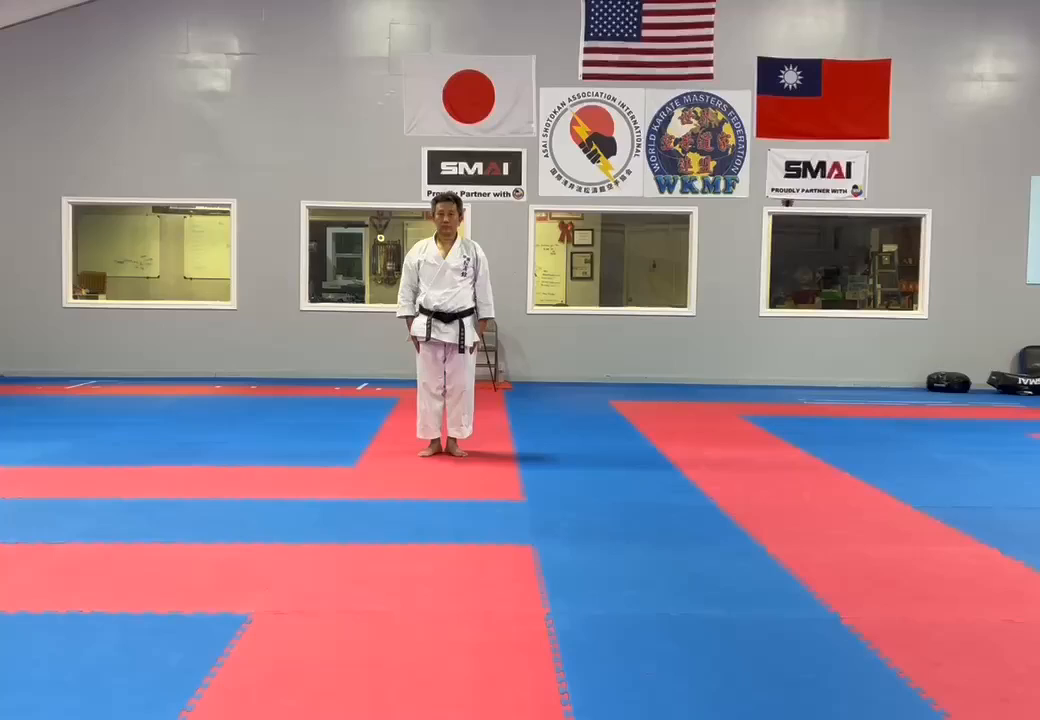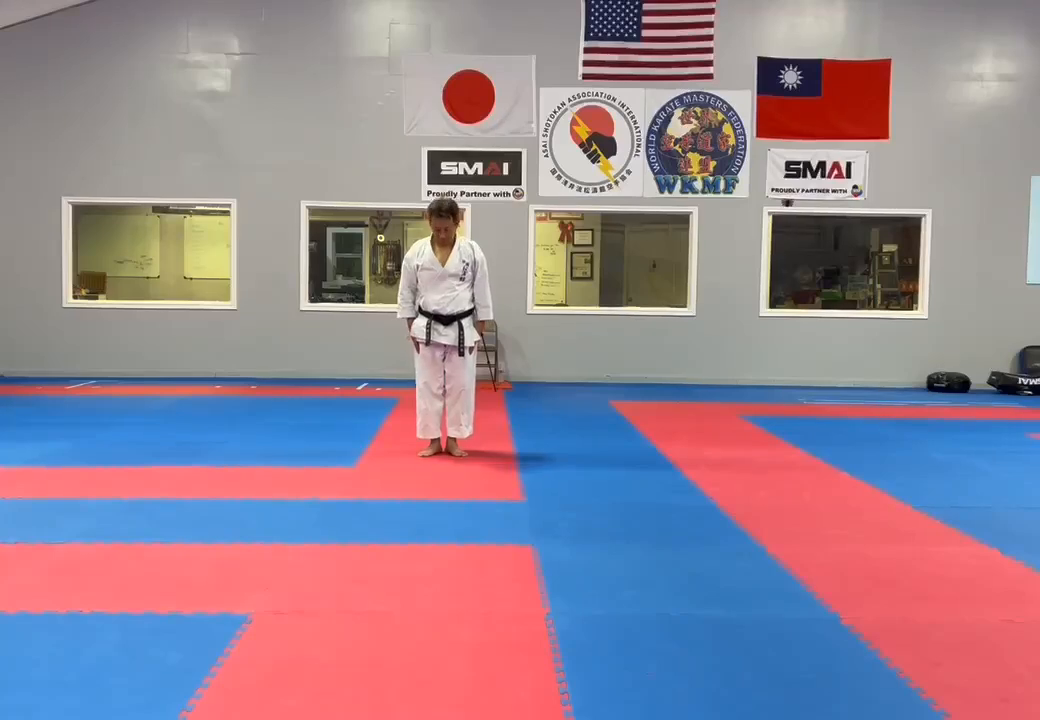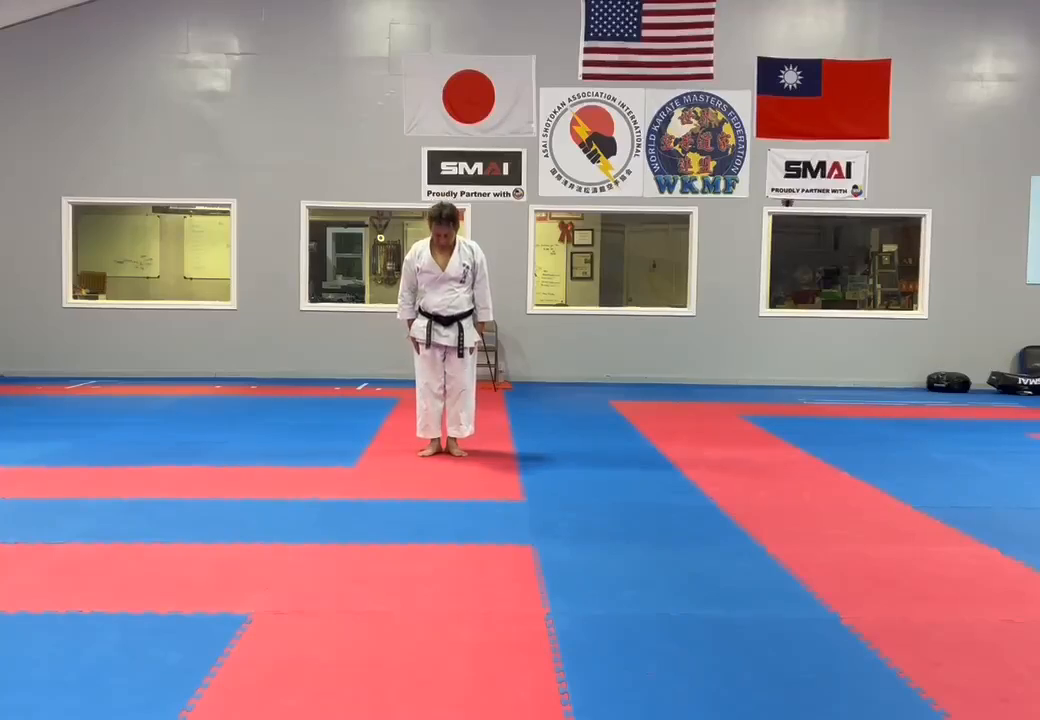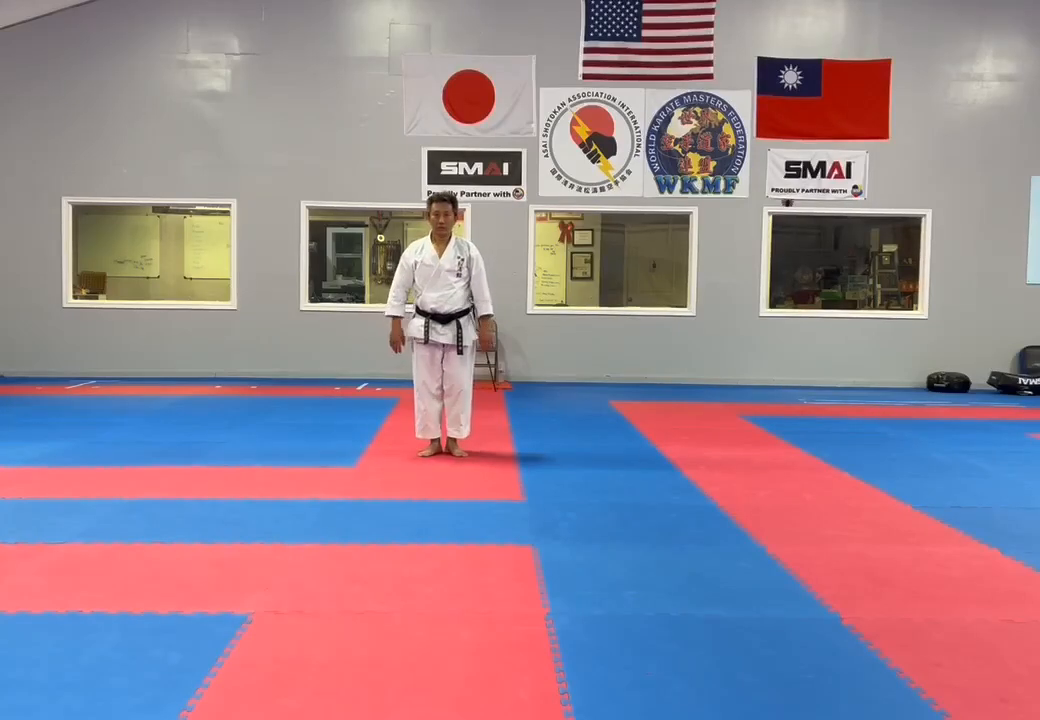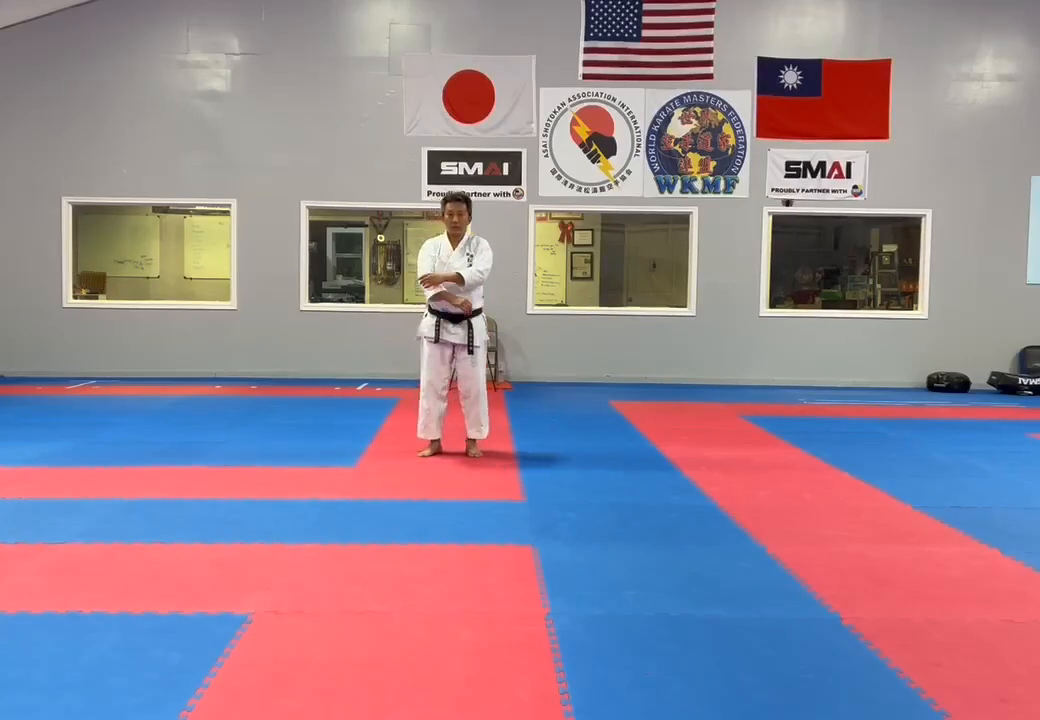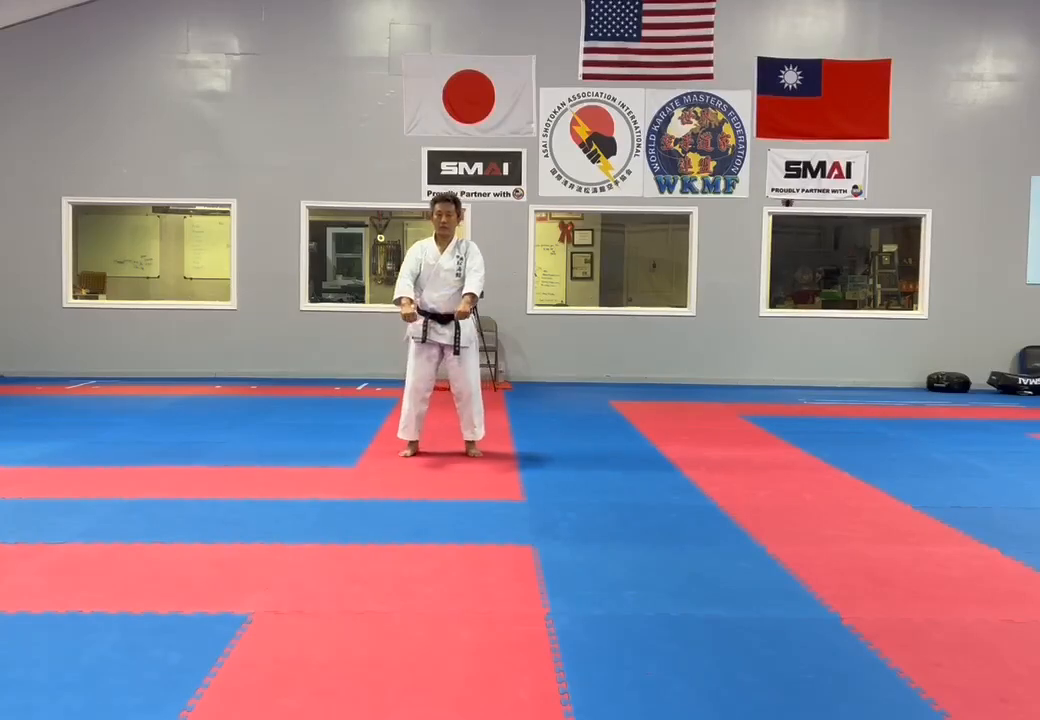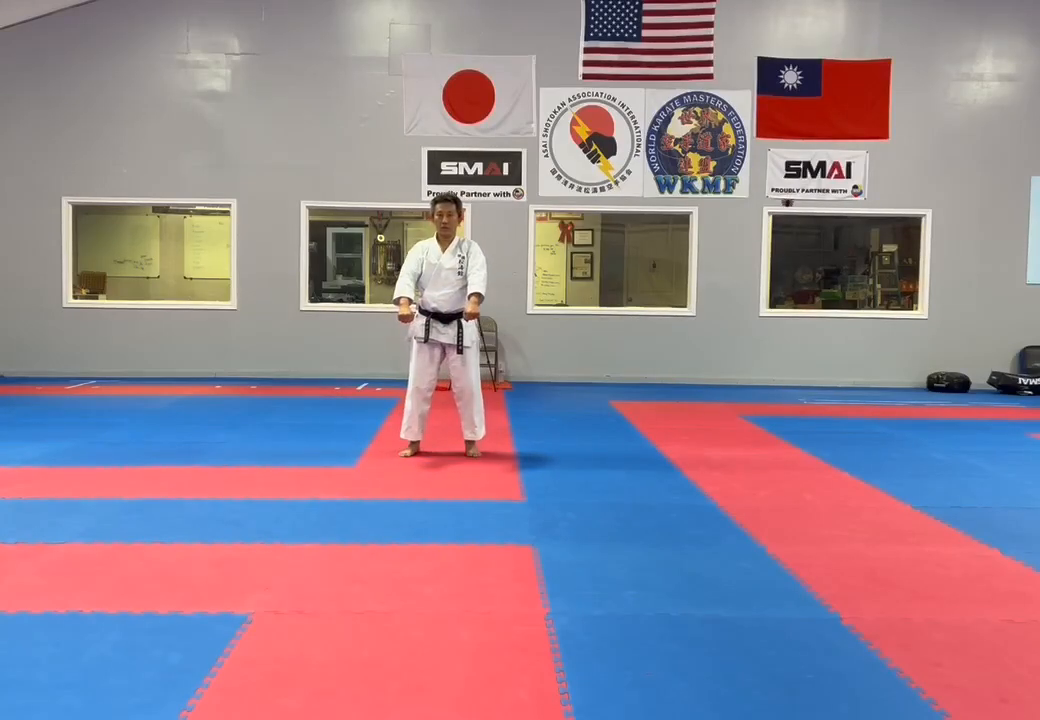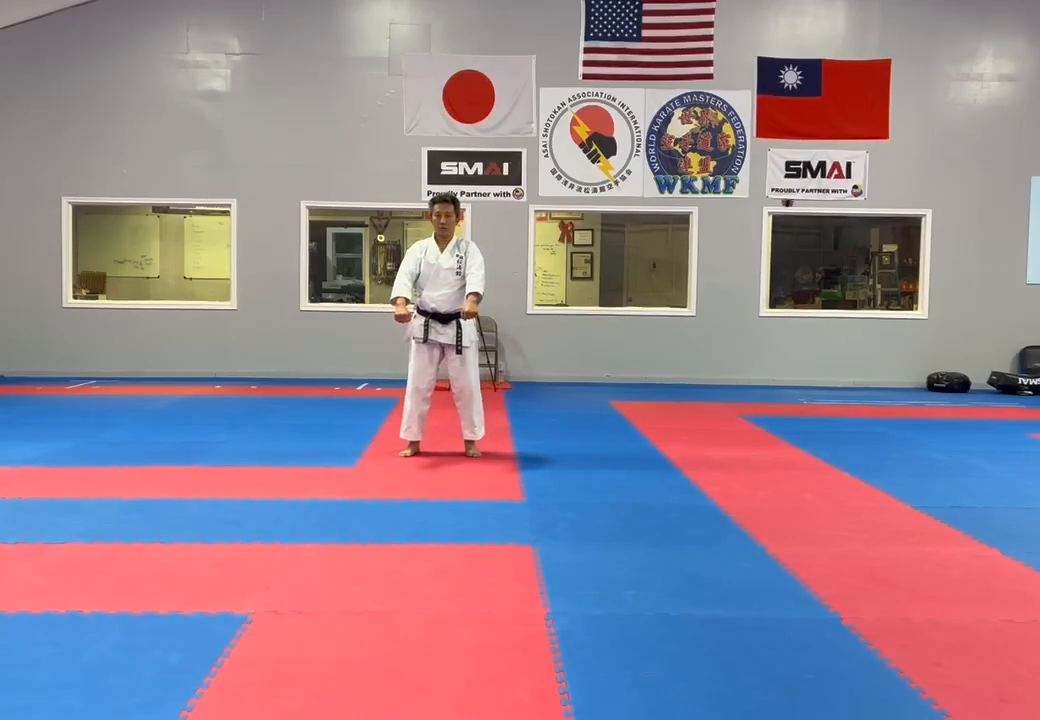
dt=0.7s
person 1, frame 1
left shoulder: (473, 251)
right shoulder: (419, 251)
left elbow: (483, 292)
right elbow: (407, 291)
left wrist: (480, 330)
right wrist: (412, 327)
left hip: (462, 327)
right hip: (428, 327)
left knee: (460, 385)
right knee: (429, 384)
left ankle: (453, 440)
right ankle: (433, 440)
person 1, frame 2
left shoulder: (472, 251)
right shoulder: (417, 251)
left elbow: (482, 292)
right elbow: (406, 292)
left wrist: (478, 330)
right wrist: (412, 328)
left hip: (461, 328)
right hip: (427, 328)
left knee: (460, 385)
right knee: (428, 384)
left ankle: (453, 440)
right ankle: (433, 440)
person 1, frame 3
left shoulder: (472, 252)
right shoulder: (417, 253)
left elbow: (482, 293)
right elbow: (407, 293)
left wrist: (479, 330)
right wrist: (411, 328)
left hip: (461, 329)
right hip: (427, 328)
left knee: (460, 385)
right knee: (429, 384)
left ankle: (453, 439)
right ankle: (433, 439)
person 1, frame 4
left shoulder: (468, 250)
right shoulder: (415, 250)
left elbow: (480, 289)
right elbow: (399, 289)
left wrist: (485, 327)
right wrist: (396, 326)
left hip: (459, 326)
right hip: (425, 327)
left knee: (459, 385)
right knee: (427, 385)
left ankle: (454, 440)
right ankle: (433, 440)
person 1, frame 5
left shoulder: (480, 245)
right shoulder: (431, 246)
left elbow: (478, 273)
right elbow: (426, 279)
left wrist: (444, 277)
right wrist: (454, 300)
left hip: (470, 326)
right hip: (437, 324)
left knee: (473, 385)
right knee: (433, 384)
left ankle: (473, 440)
right ankle: (434, 440)
person 1, frame 6
left shoulder: (469, 249)
right shoulder: (419, 249)
left elbow: (475, 279)
right elbow: (406, 279)
left wrist: (467, 303)
right wrist: (406, 304)
left hip: (459, 326)
right hip: (424, 325)
left knee: (466, 385)
right knee: (417, 385)
left ankle: (471, 440)
right ankle: (412, 440)
person 1, frame 7
left shoulder: (470, 249)
right shoulder: (420, 249)
left elbow: (477, 278)
right elbow: (407, 277)
left wrist: (474, 303)
right wrist: (404, 305)
left hip: (460, 326)
right hip: (426, 325)
left knee: (467, 385)
right knee: (419, 384)
left ankle: (471, 440)
right ankle: (413, 441)
person 1, frame 8
left shoulder: (469, 249)
right shoulder: (418, 249)
left elbow: (476, 277)
right elbow: (404, 277)
left wrist: (472, 301)
right wrist: (401, 304)
left hip: (459, 326)
right hip: (425, 325)
left knee: (466, 385)
right knee: (418, 384)
left ankle: (471, 440)
right ankle: (414, 441)
